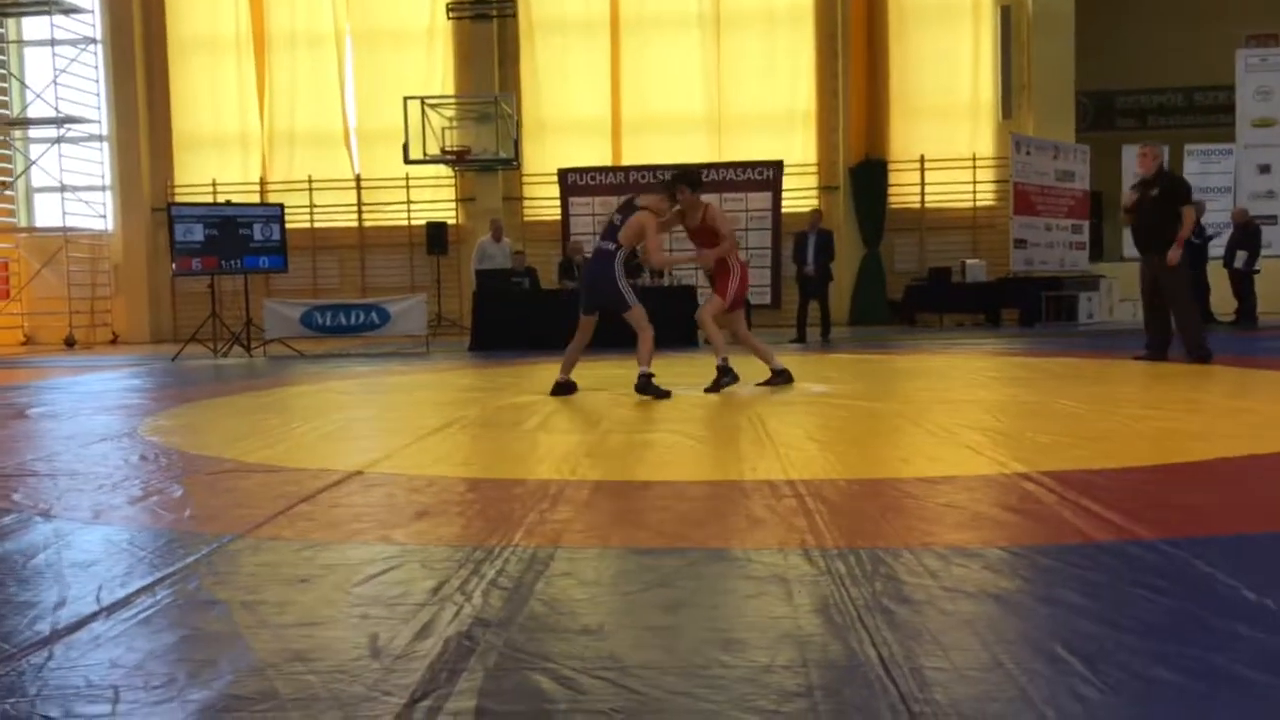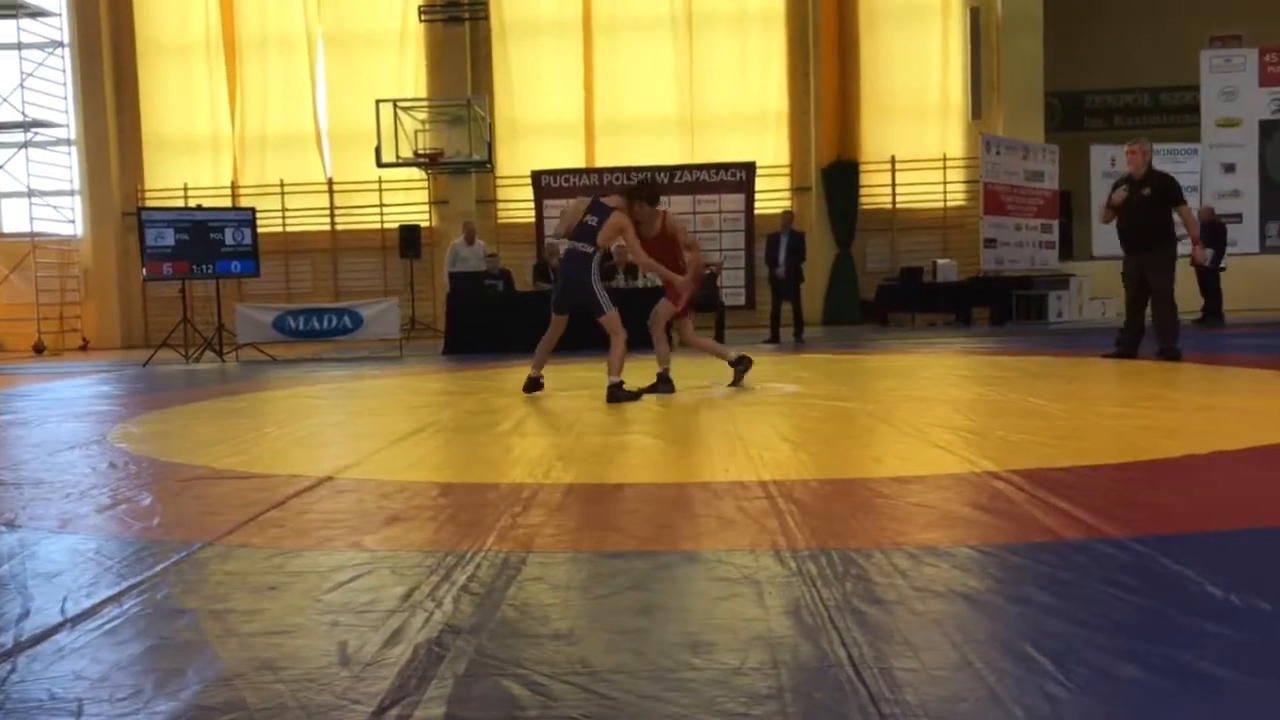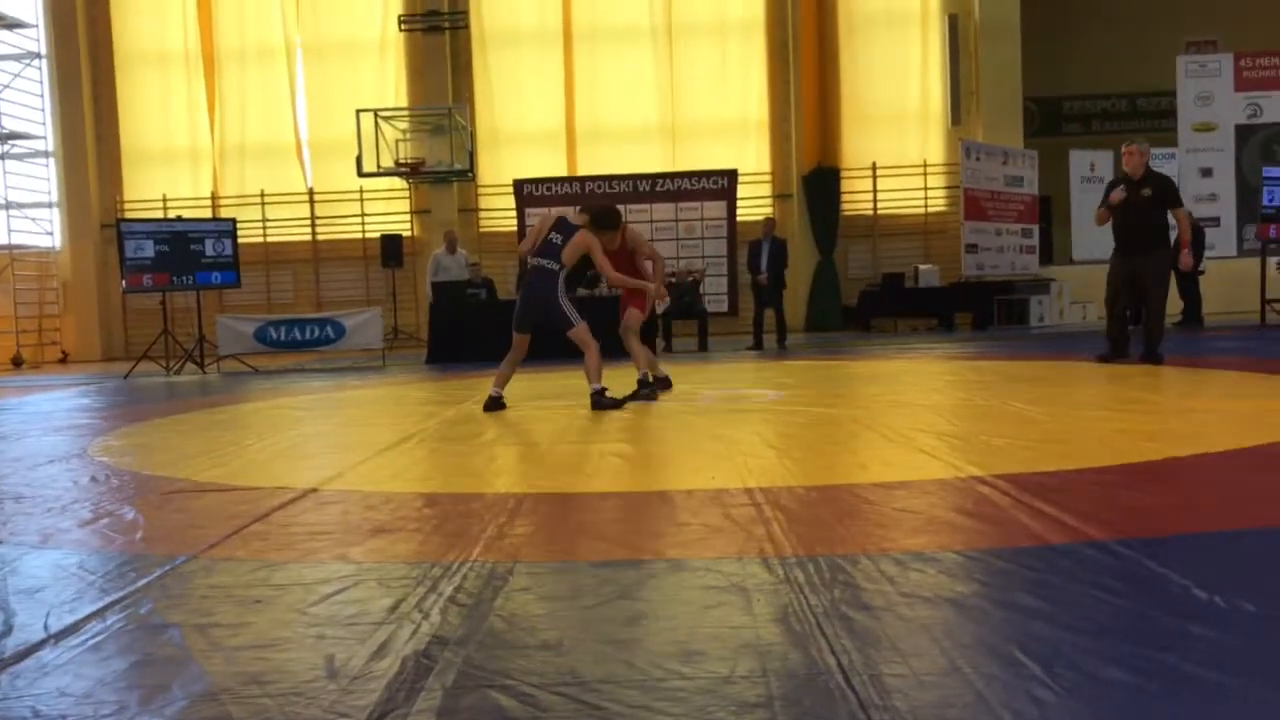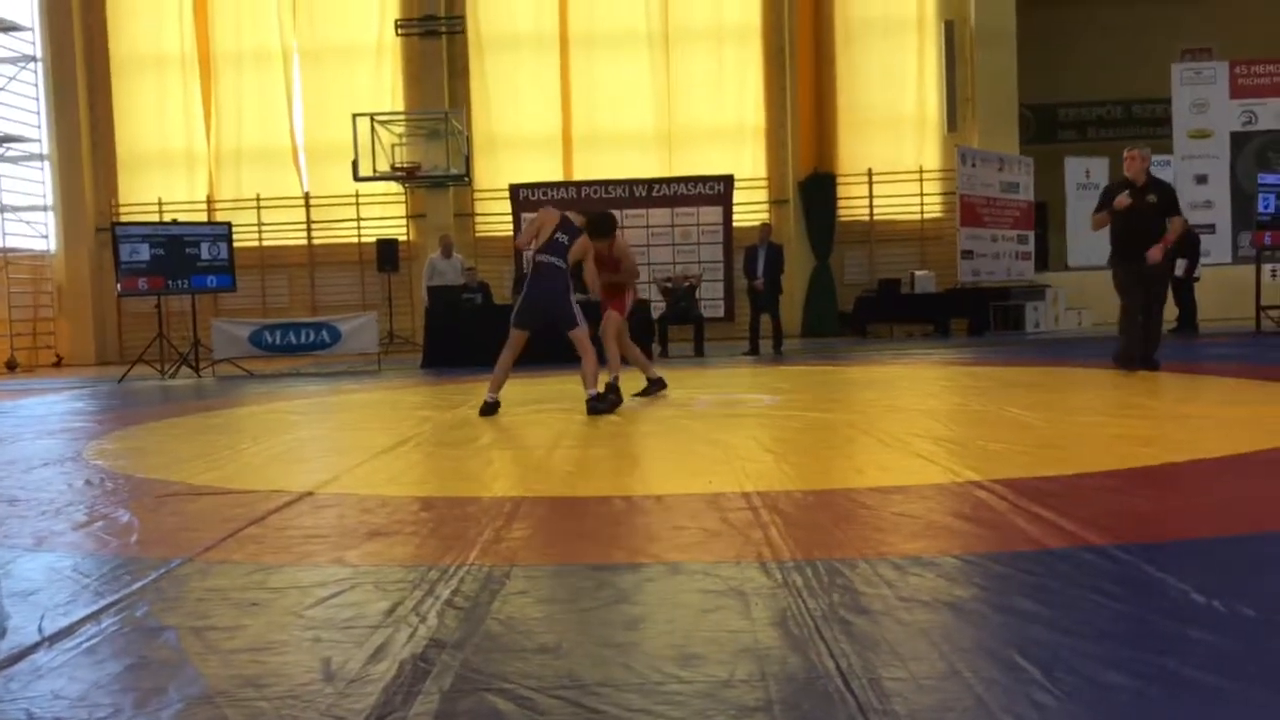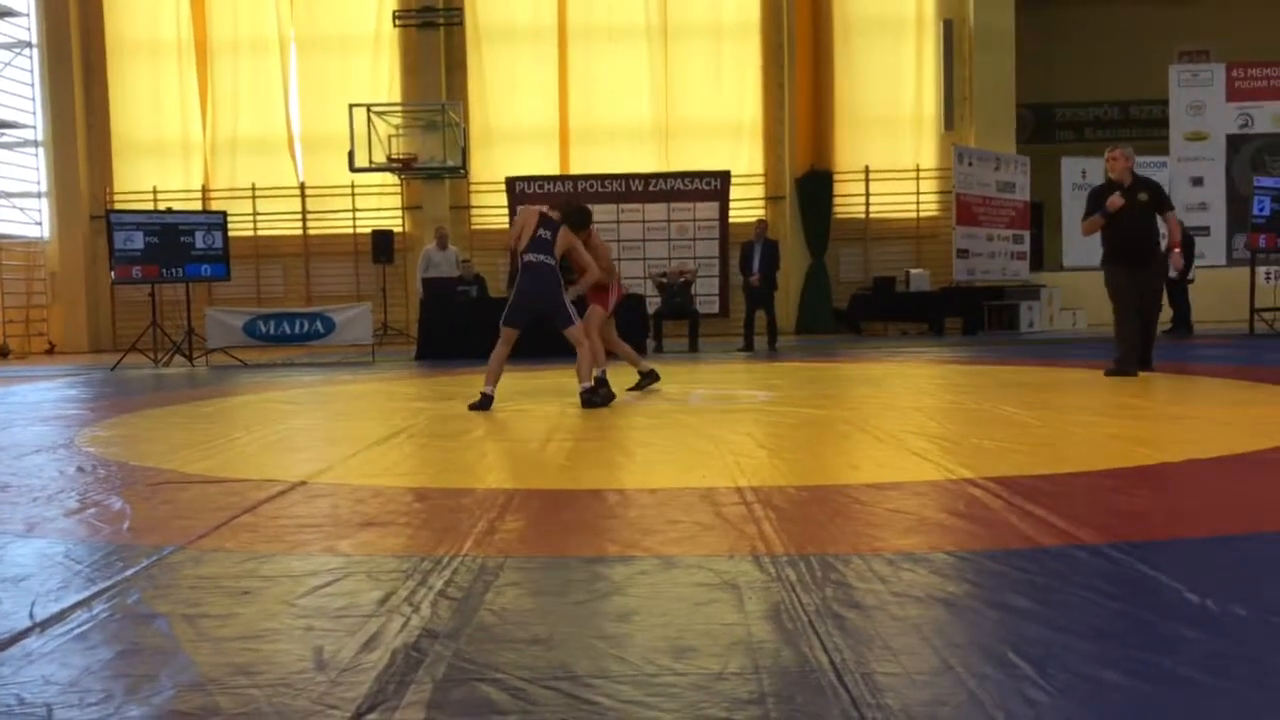
dt=0.3s
person 1, frame 1
left shoulder: (1173, 182)
right shoulder: (1137, 188)
left elbow: (1189, 215)
right elbow: (1129, 222)
left wrist: (1178, 246)
right wrist: (1127, 207)
left hip: (1170, 254)
right hip: (1149, 256)
left knee: (1181, 301)
right knee: (1152, 304)
left ankle: (1198, 349)
right ankle: (1156, 348)
person 1, frame 2
left shoulder: (1163, 181)
right shoulder: (1120, 185)
left elbow: (1184, 213)
right elbow: (1105, 219)
left wrist: (1196, 243)
right wrist: (1113, 204)
left hip: (1159, 252)
right hip: (1131, 253)
left knee: (1162, 300)
right knee: (1133, 302)
left ankle: (1168, 347)
right ankle: (1126, 346)
person 1, frame 3
left shoulder: (1161, 183)
right shoulder: (1115, 185)
left elbow: (1180, 215)
right elbow: (1099, 221)
left wrist: (1185, 248)
right wrist: (1109, 204)
left hip: (1154, 255)
right hip: (1123, 255)
left knee: (1154, 305)
right knee: (1114, 302)
left ankle: (1151, 351)
right ankle: (1117, 347)
person 1, frame 4
left shoulder: (1163, 189)
right shoulder: (1113, 190)
left elbow: (1177, 224)
right elbow: (1095, 224)
left wrist: (1162, 246)
right wrist: (1113, 209)
left hip: (1154, 261)
right hip: (1124, 261)
left knee: (1153, 310)
right knee: (1130, 307)
left ankle: (1147, 356)
right ankle: (1129, 355)
person 1, frame 5
left shoulder: (1150, 187)
right shoulder: (1099, 193)
left elbow: (1171, 218)
right elbow: (1086, 229)
left wrist: (1176, 249)
right wrist: (1106, 211)
left hip: (1150, 263)
right hip: (1117, 265)
left knee: (1150, 313)
right knee: (1124, 313)
left ankle: (1144, 357)
right ankle: (1125, 362)
person 2, frame 1
left shoulder: (626, 203)
right shoulder: (648, 219)
right elbow: (656, 261)
right wrist: (693, 257)
left hip: (591, 271)
right hip: (611, 273)
left knee: (584, 332)
right knee: (645, 329)
left ankle: (562, 381)
right ankle: (644, 379)
person 2, frame 2
left shoulder: (583, 203)
right shoulder: (622, 220)
left elbow: (559, 232)
right elbow: (641, 259)
right wrist: (674, 277)
left hip: (565, 272)
right hip: (587, 277)
left knee: (554, 331)
right knee: (618, 334)
left ankle: (534, 377)
right ankle: (614, 388)
person 2, frame 3
left shoulder: (549, 220)
right shoulder: (588, 239)
left elbow: (522, 251)
right elbow: (612, 277)
right wrist: (646, 286)
left hip: (528, 291)
right hip: (552, 293)
left knee: (517, 351)
right knee: (590, 346)
left ankle: (494, 396)
right ankle: (597, 395)
person 2, frame 4
left shoulder: (549, 214)
right shoulder: (585, 243)
left elbow: (521, 243)
right elbow: (593, 287)
left hip: (534, 288)
right hip: (560, 291)
left knee: (512, 349)
right knee: (586, 349)
left ankle: (491, 401)
right ankle: (593, 399)
person 2, frame 5
left shoulder: (528, 213)
right shoulder: (568, 235)
left elbow: (512, 244)
right elbow: (594, 272)
right wrist: (572, 291)
left hip: (526, 286)
right hip: (552, 288)
left knee: (504, 344)
right knee: (582, 343)
left ankle: (486, 396)
right ankle: (587, 392)
person 3, frame 1
left shoulder: (712, 212)
right shoulder: (681, 215)
left elbow: (733, 241)
left wrist: (714, 253)
left hip: (733, 273)
right hip: (722, 276)
left knee: (704, 315)
right knee: (740, 333)
left ankle: (725, 369)
right ankle: (780, 371)
person 3, frame 2
left shoulder: (670, 223)
right shoulder: (634, 225)
left elbow: (693, 250)
left wrist: (688, 277)
left hip: (683, 278)
right hip: (673, 281)
left knee: (655, 321)
right knee: (689, 339)
left ankle: (664, 380)
right ankle: (738, 360)
person 3, frame 3
left shoulder: (630, 235)
left elbow: (657, 258)
left wrist: (658, 284)
left hip: (642, 288)
right hip: (627, 290)
left knee: (628, 330)
right knee: (629, 335)
left ankle: (645, 384)
right ankle: (661, 379)
person 3, frame 4
left shoulder: (618, 247)
left elbow: (633, 274)
left wrist: (606, 277)
left hip: (622, 291)
right hip: (608, 291)
left knee: (607, 332)
right knee: (623, 342)
left ankle: (613, 387)
right ankle: (655, 379)
person 3, frame 5
left shoulder: (593, 241)
left elbow: (609, 275)
left hip: (607, 288)
right hip: (595, 289)
left knee: (589, 327)
right knee: (610, 340)
left ankle: (602, 382)
right ankle: (647, 372)
